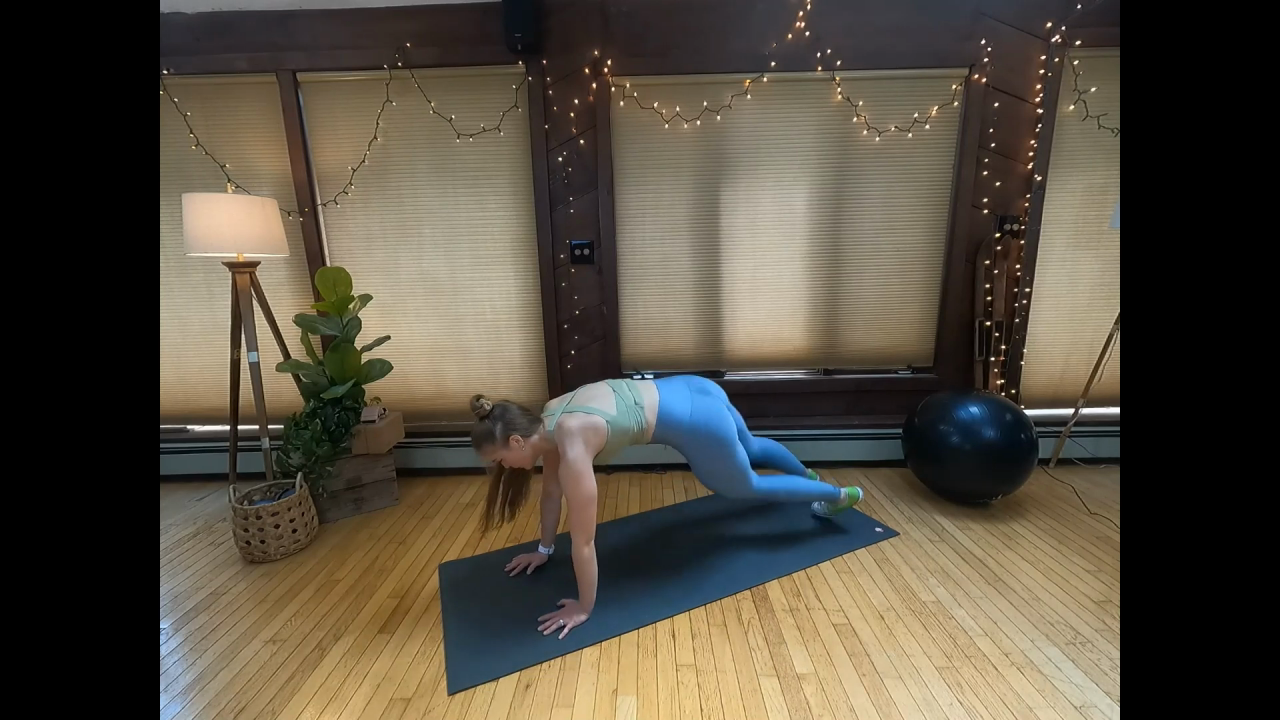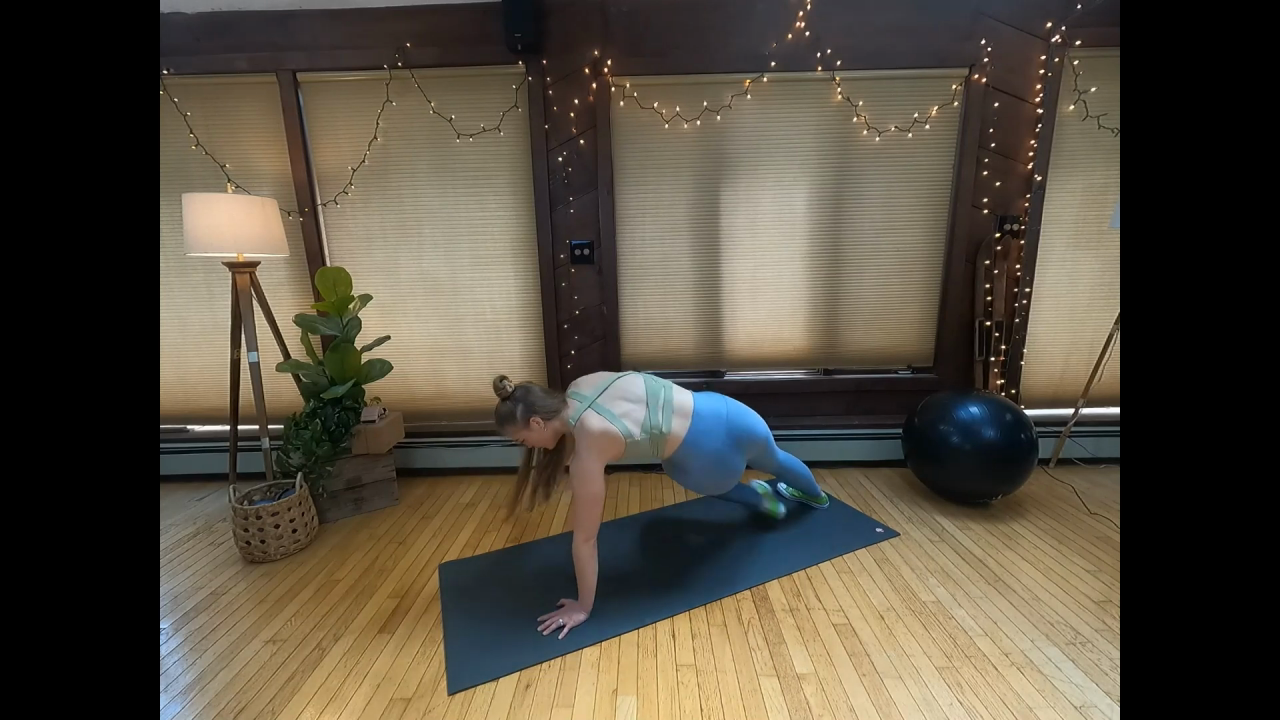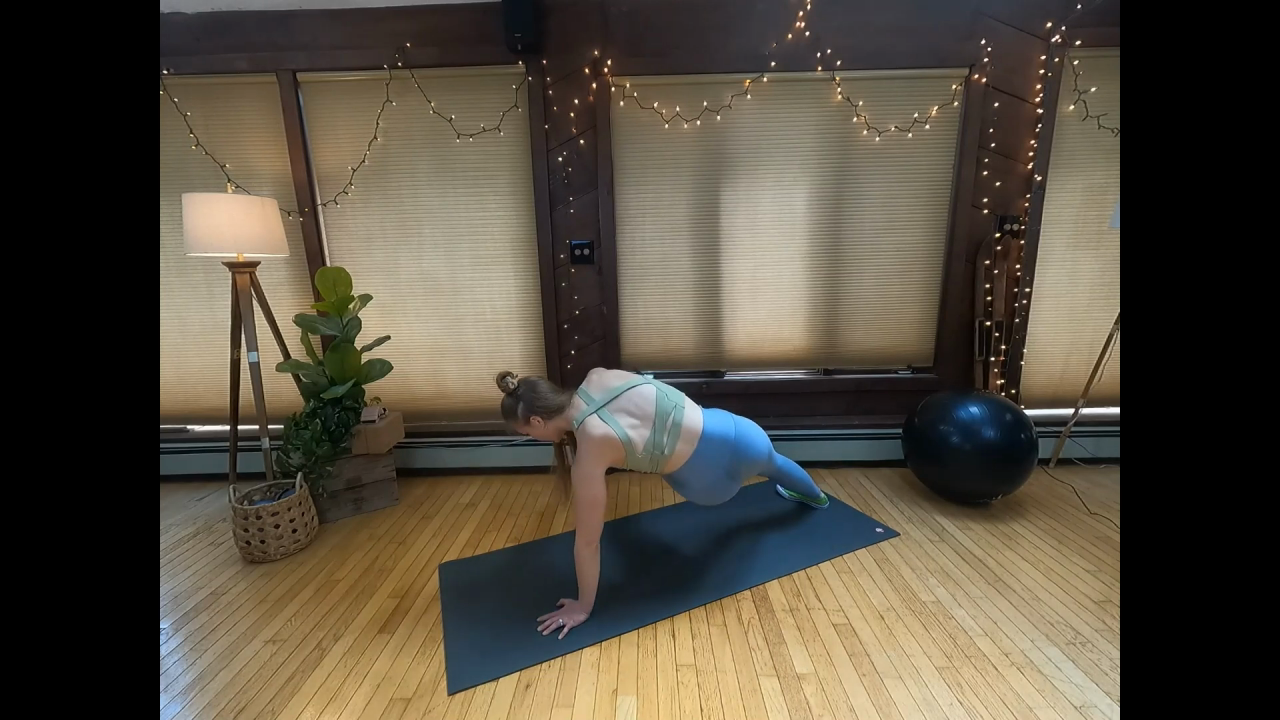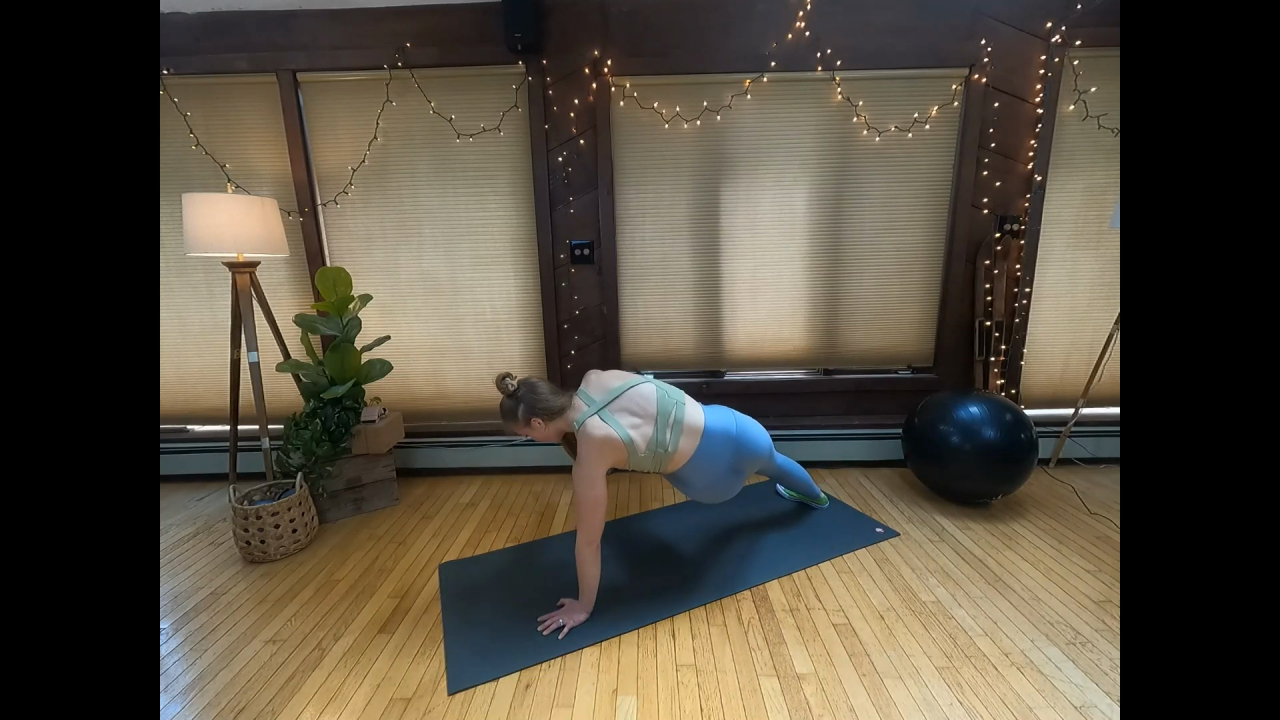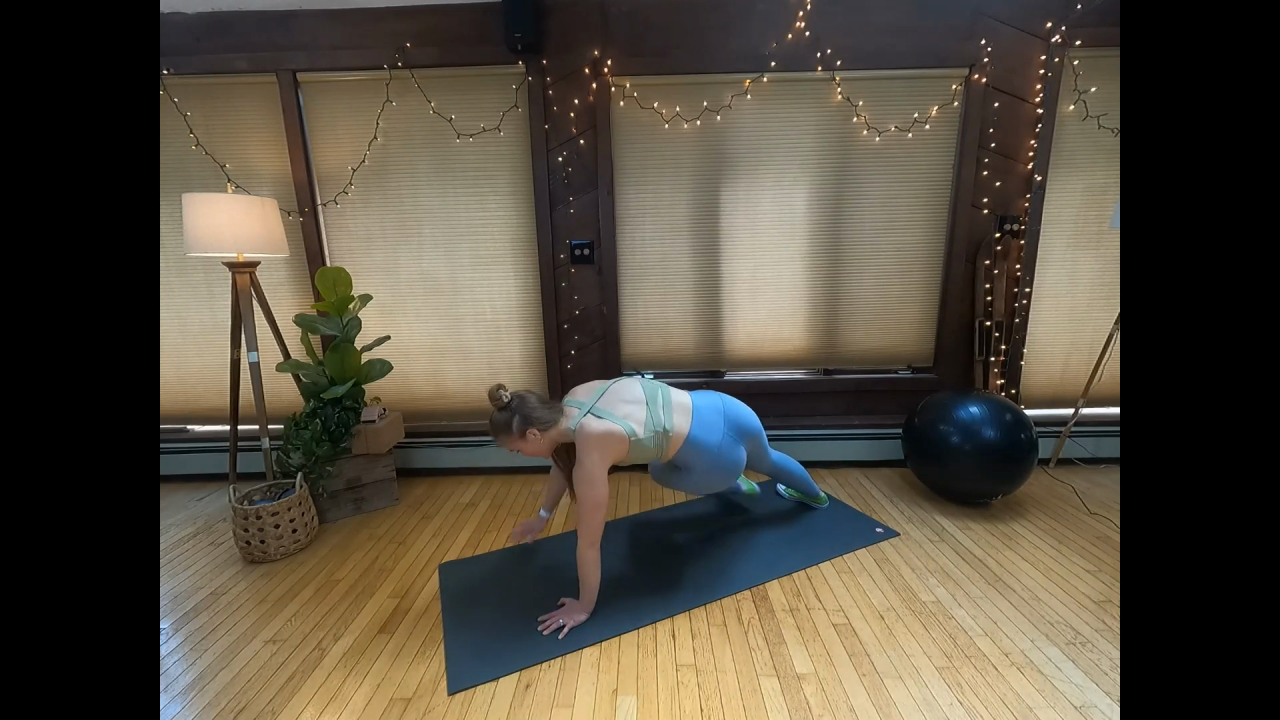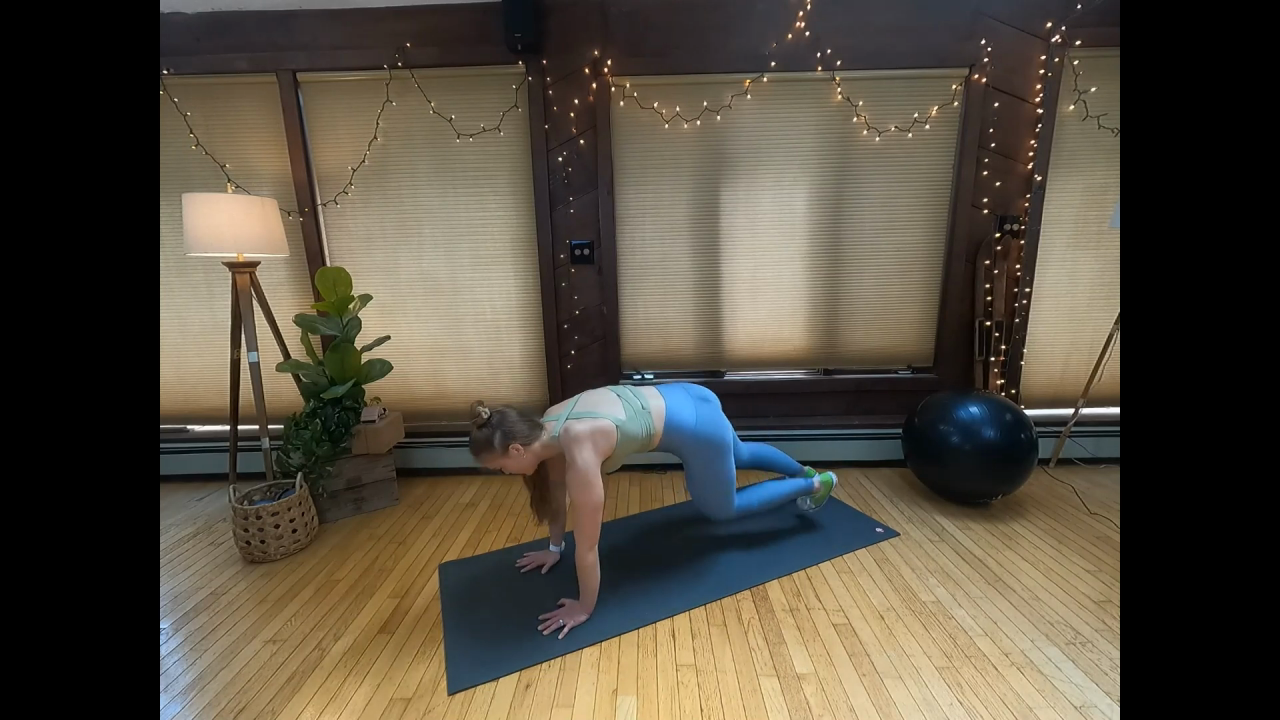
dt=0.2s
person 1, frame 1
left shoulder: (571, 450)
right shoulder: (549, 419)
left elbow: (583, 539)
right elbow: (552, 490)
left wrist: (583, 607)
right wrist: (544, 548)
left hip: (694, 420)
right hip: (687, 391)
left knee: (742, 486)
right knee: (748, 446)
left ankle: (835, 495)
right ankle: (804, 475)
person 1, frame 2
left shoulder: (590, 446)
right shoulder: (580, 387)
left elbow: (585, 538)
left wrist: (583, 607)
left hip: (714, 452)
right hip: (730, 413)
right knee: (770, 460)
left ankle: (759, 498)
right ankle: (816, 495)
person 1, frame 3
left shoulder: (590, 450)
right shoulder: (598, 377)
left elbow: (587, 541)
left wrist: (583, 608)
left hip: (710, 481)
right hip: (742, 435)
right knee: (767, 462)
right ankle: (816, 497)
person 1, frame 4
left shoulder: (592, 450)
right shoulder: (596, 379)
left elbow: (588, 542)
left wrist: (584, 607)
left hip: (715, 476)
right hip: (742, 430)
right knee: (767, 460)
right ankle: (816, 496)
person 1, frame 5
left shoulder: (592, 449)
right shoulder: (577, 396)
left elbow: (589, 542)
left wrist: (584, 607)
right wrist: (544, 513)
left hip: (717, 453)
right hip: (724, 409)
left knee: (660, 473)
right knee: (763, 458)
left ankle: (733, 483)
right ankle: (815, 495)
person 1, frame 6
left shoulder: (579, 455)
right shoulder: (550, 423)
left elbow: (587, 544)
right elbow: (554, 490)
left wrist: (584, 607)
right wrist: (554, 547)
left hip: (695, 426)
right hip: (684, 398)
left knee: (719, 508)
right knee: (736, 454)
left ankle: (813, 486)
right ankle: (803, 473)
